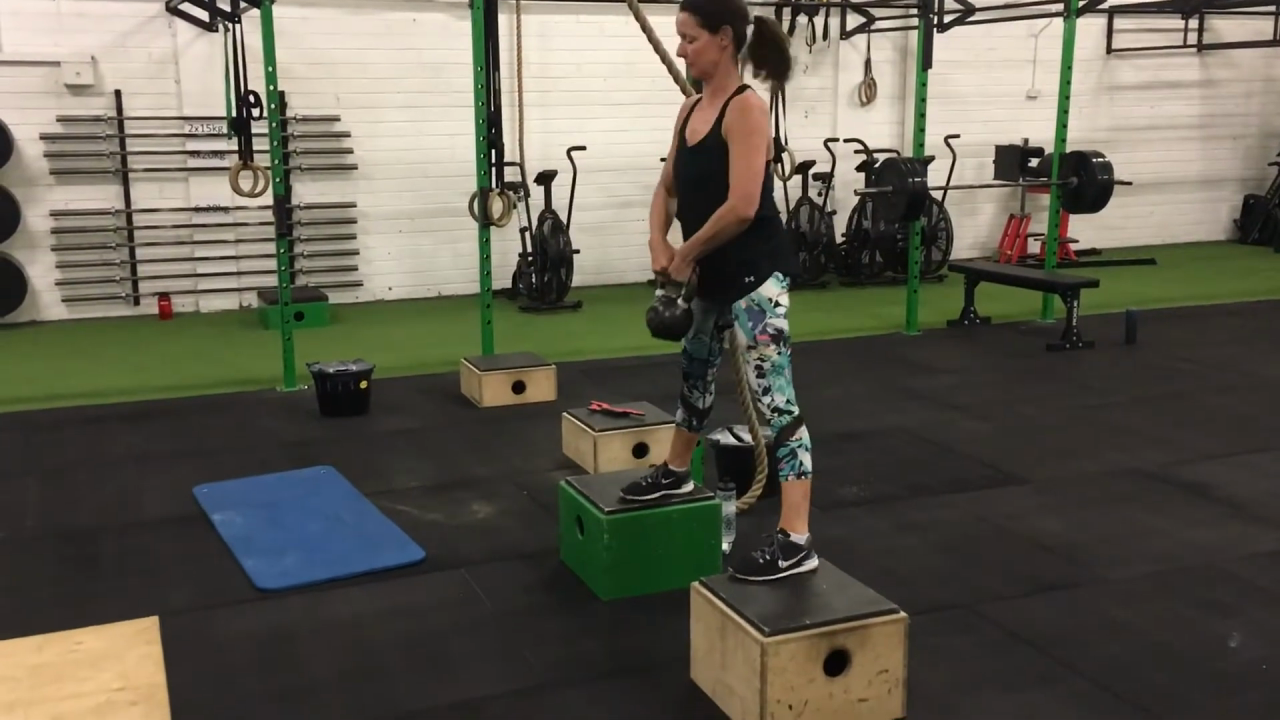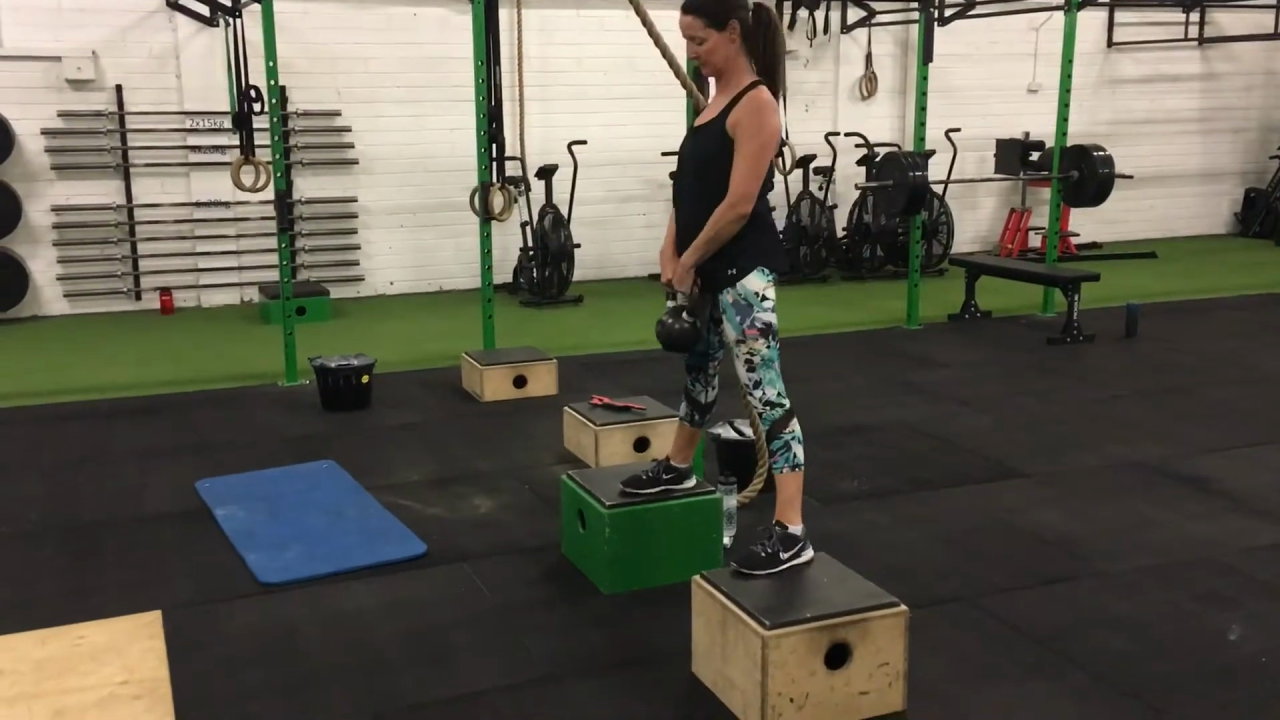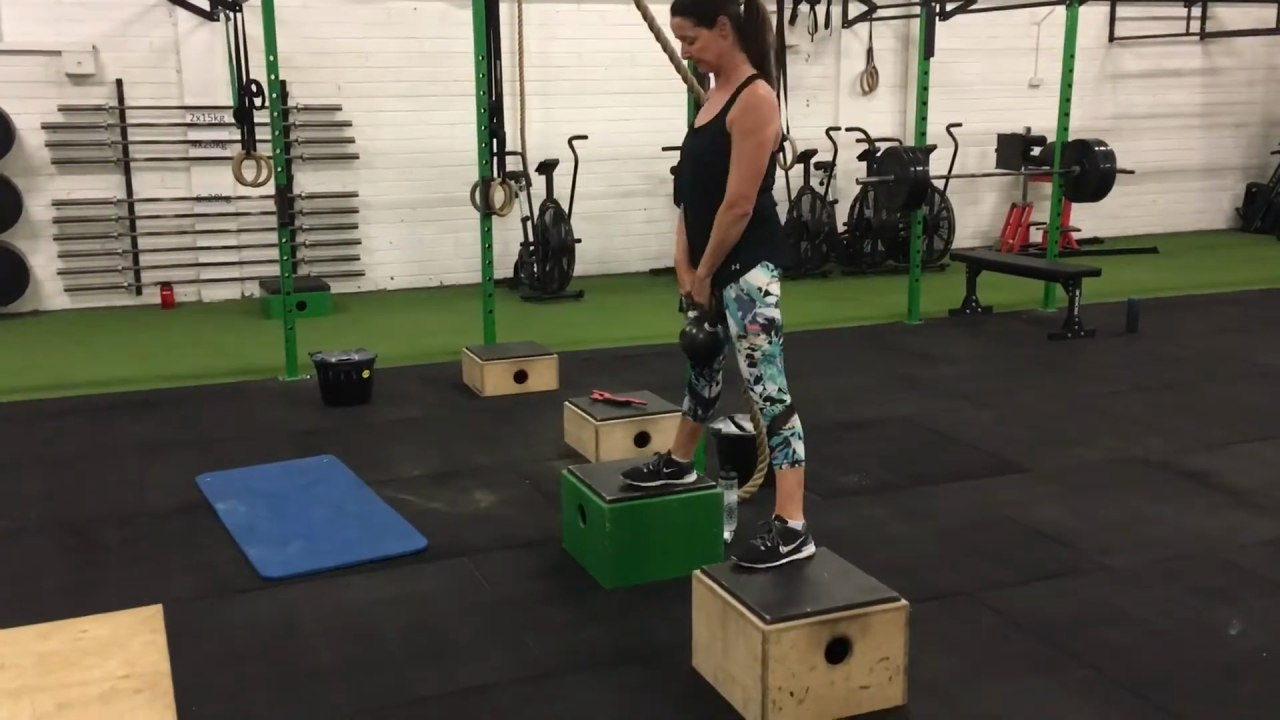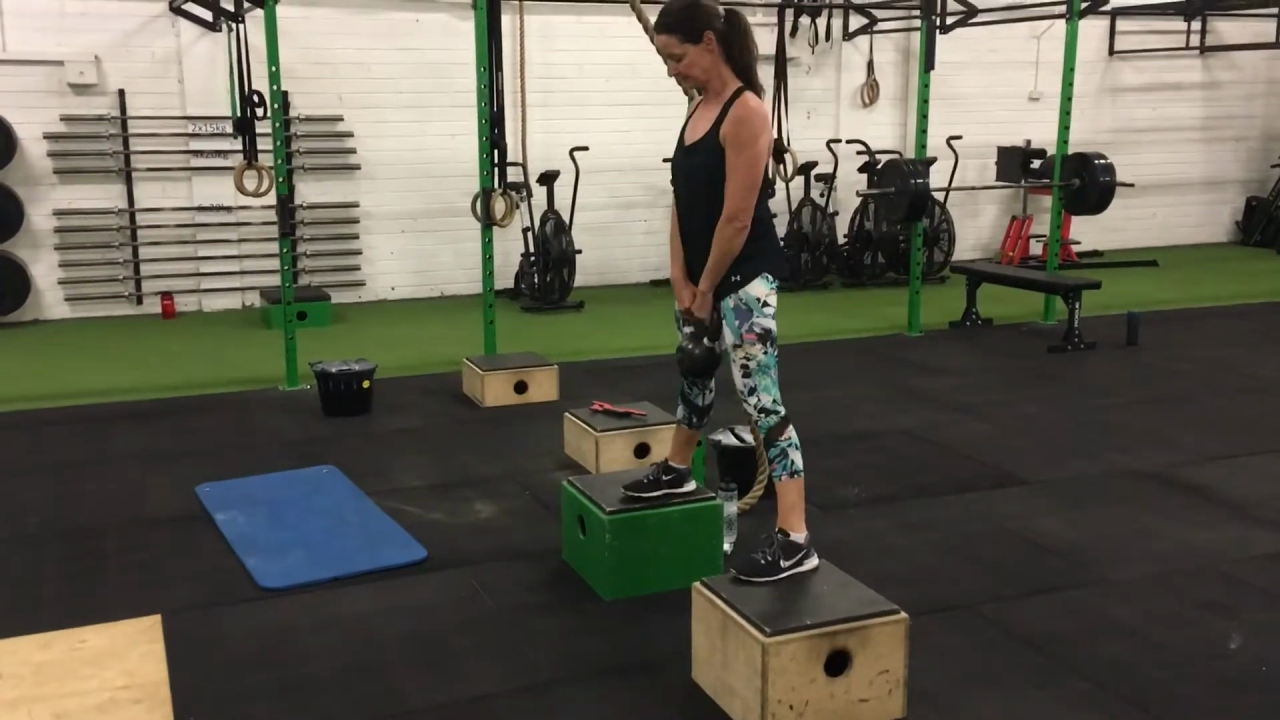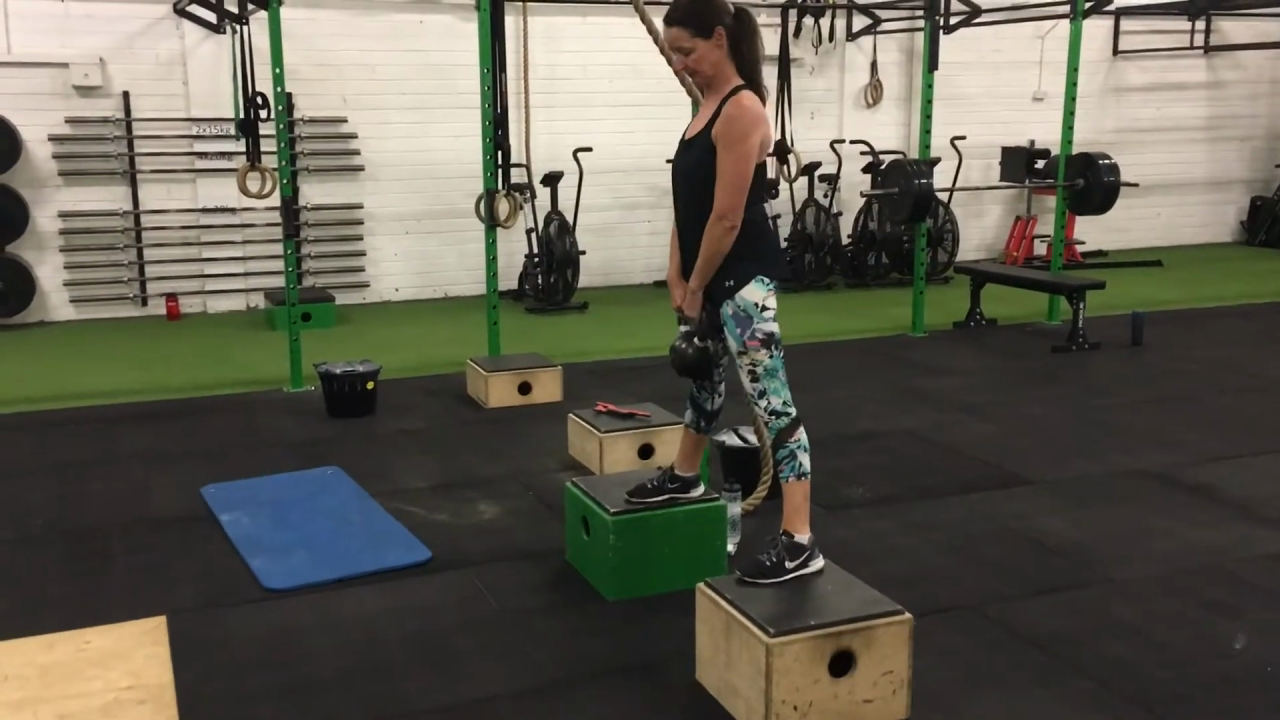
dt=0.4s
person 1, frame 1
left shoulder: (747, 107)
right shoulder: (691, 108)
left elbow: (742, 207)
right elbow: (668, 187)
left wrist: (687, 253)
right wrist: (660, 245)
left hip: (754, 272)
right hip: (708, 271)
left knee: (774, 398)
right knee: (695, 371)
left ankle: (795, 540)
right ankle: (675, 472)
person 1, frame 2
left shoulder: (757, 103)
right shoulder: (718, 98)
left elbow: (739, 204)
left wrist: (688, 262)
right wrist: (670, 254)
left hip: (742, 267)
right hip: (704, 265)
left knee: (764, 391)
right knee: (698, 367)
left ankle: (791, 532)
right ankle: (678, 466)
person 1, frame 3
left shoulder: (755, 99)
right shoulder: (717, 93)
left elbow: (739, 206)
left wrist: (704, 273)
right wrist: (684, 262)
left hip: (748, 263)
right hip: (708, 259)
left knee: (766, 386)
right knee: (702, 362)
left ankle: (791, 526)
right ankle: (679, 461)
person 1, frame 4
left shoulder: (746, 113)
right shoulder: (698, 108)
left elbow: (737, 219)
right elbow: (682, 201)
left wrist: (707, 289)
right wrist: (681, 280)
left hip: (744, 275)
right hip: (700, 271)
left knee: (760, 397)
right knee: (693, 370)
left ankle: (794, 539)
right ankle: (676, 469)
person 1, frame 5
left shoulder: (741, 111)
right shoulder: (709, 104)
left elbow: (727, 218)
right elbow: (685, 202)
left wrist: (696, 289)
right wrist: (677, 277)
left hip: (742, 276)
right hip: (705, 273)
left knee: (770, 400)
right knee: (701, 376)
left ankle: (799, 541)
right ankle: (684, 474)
